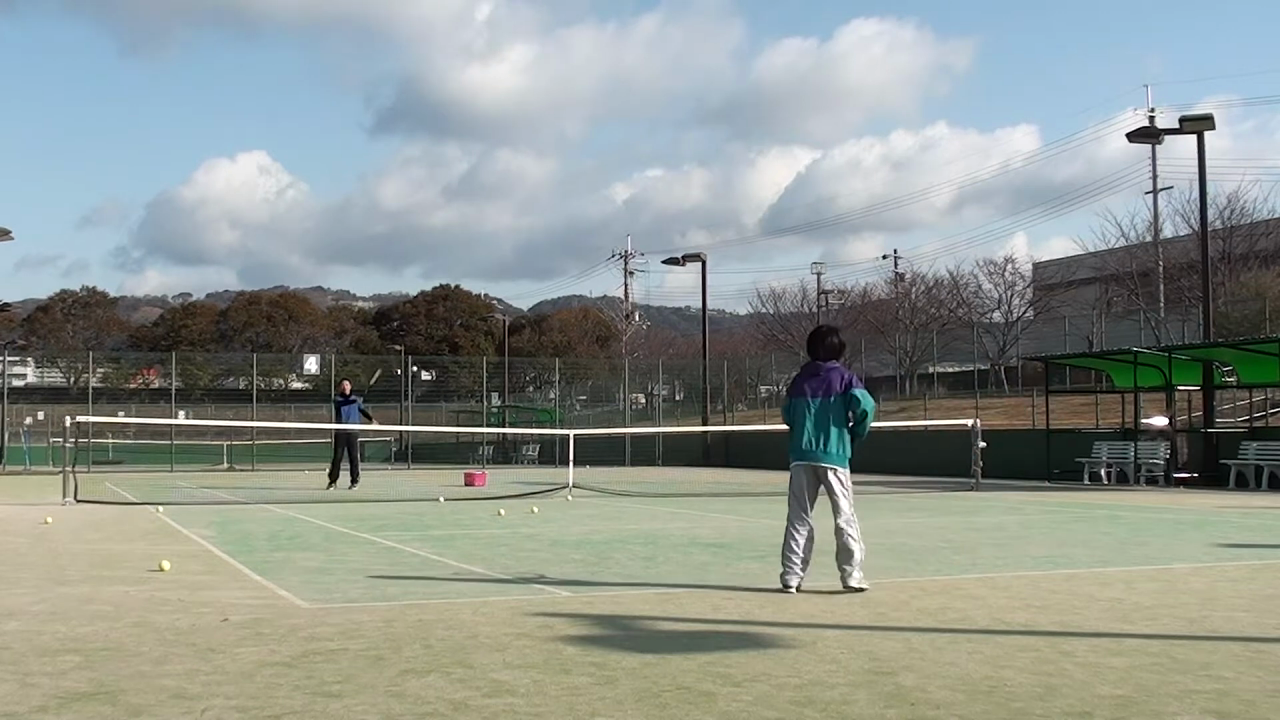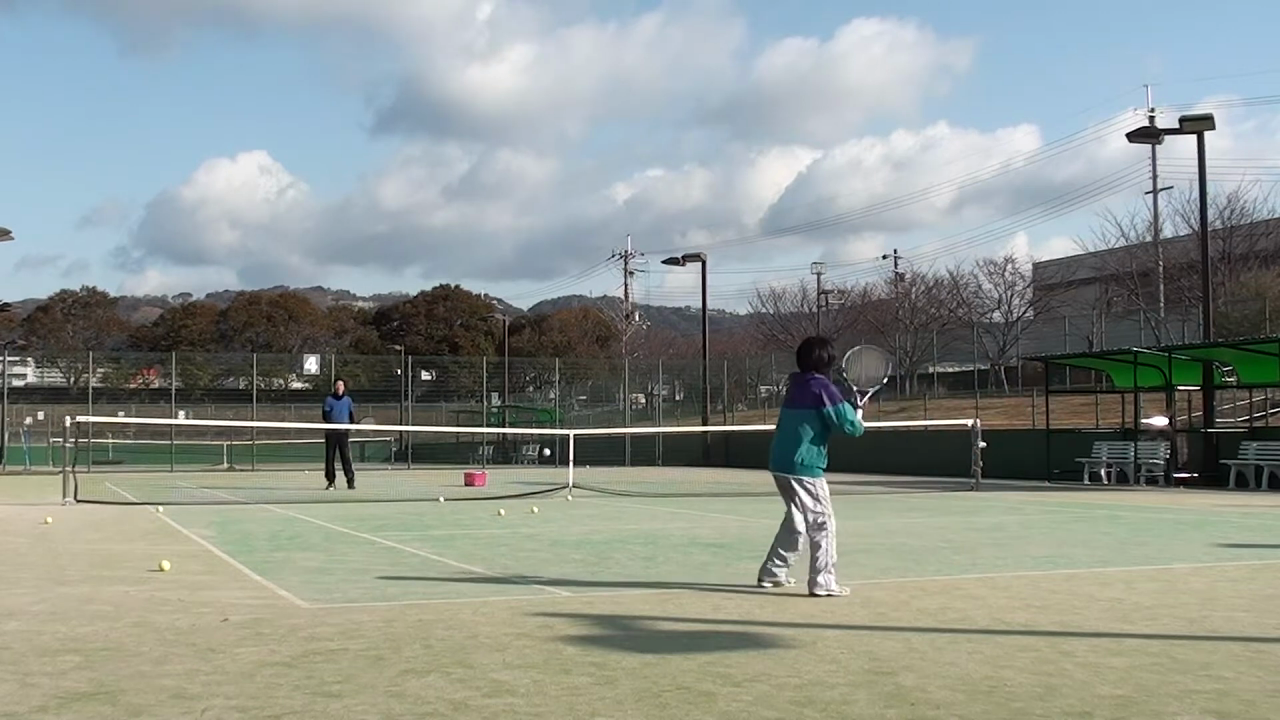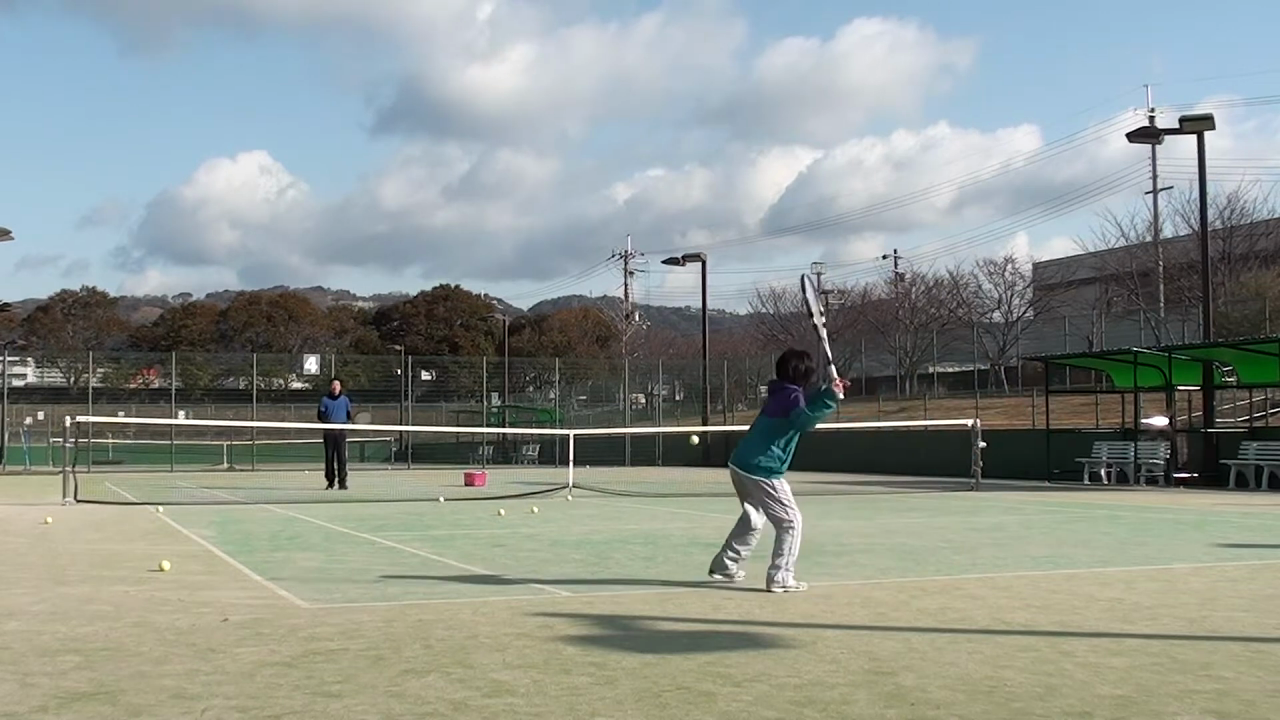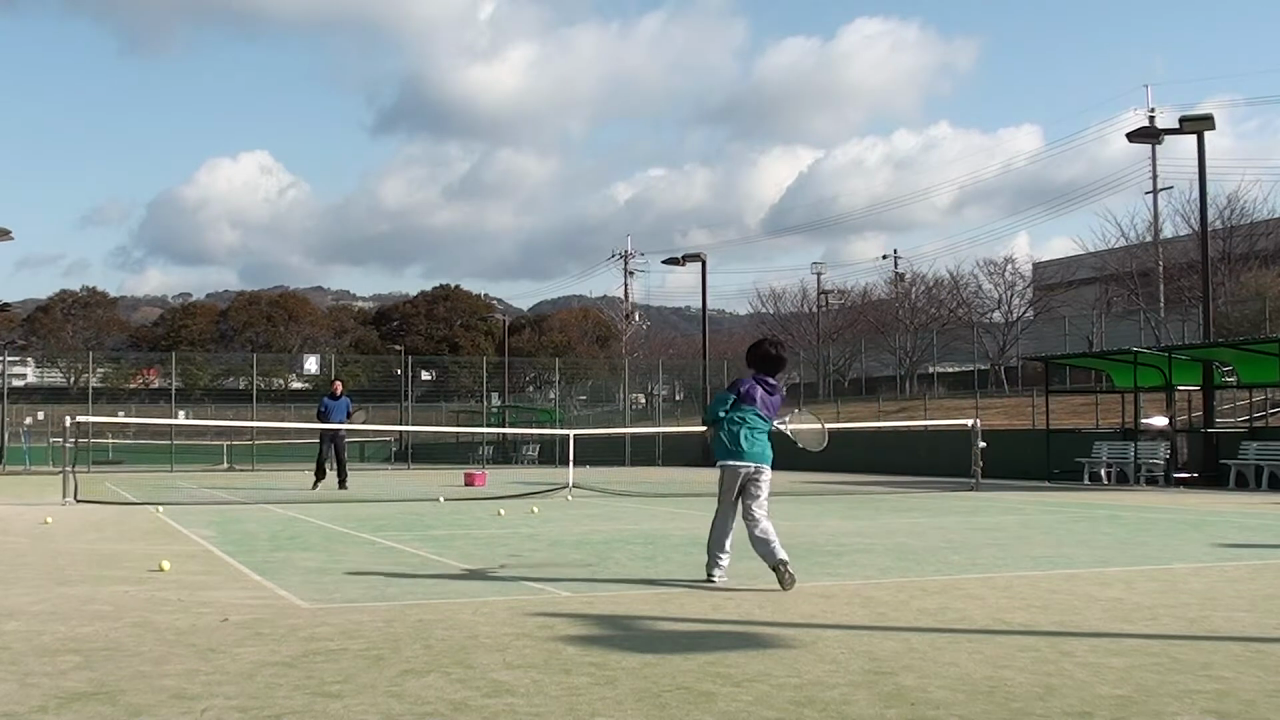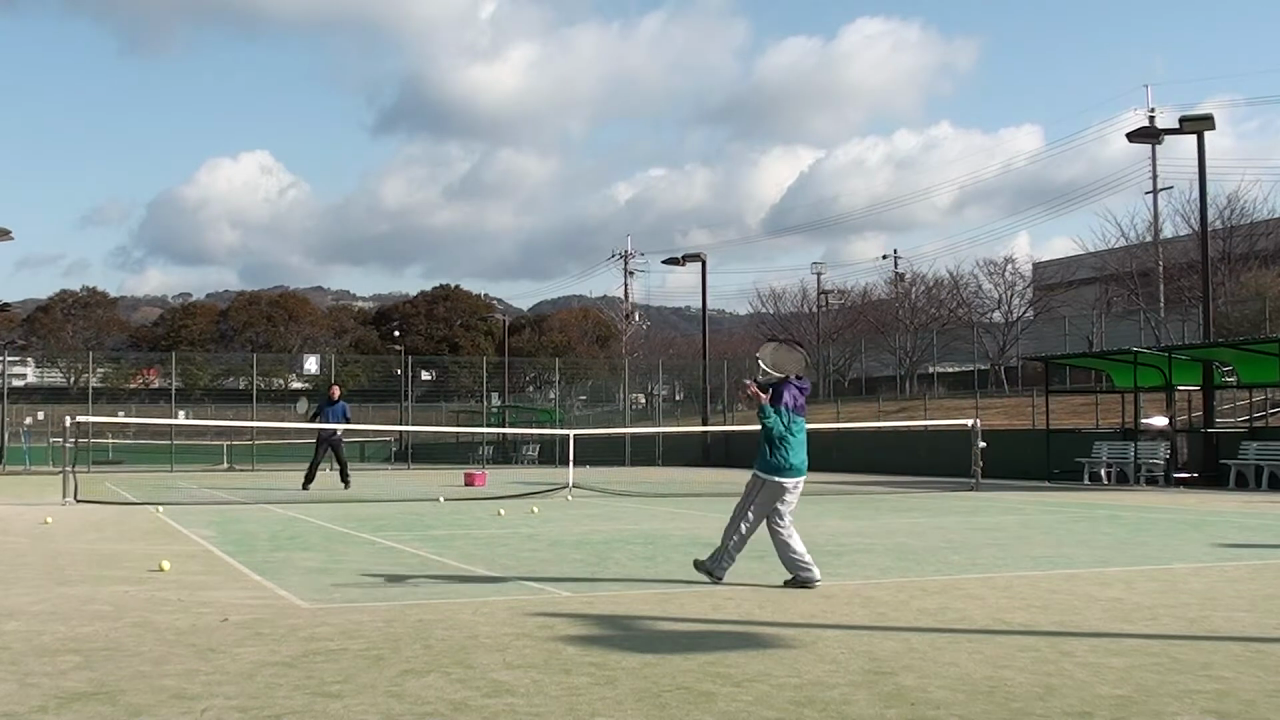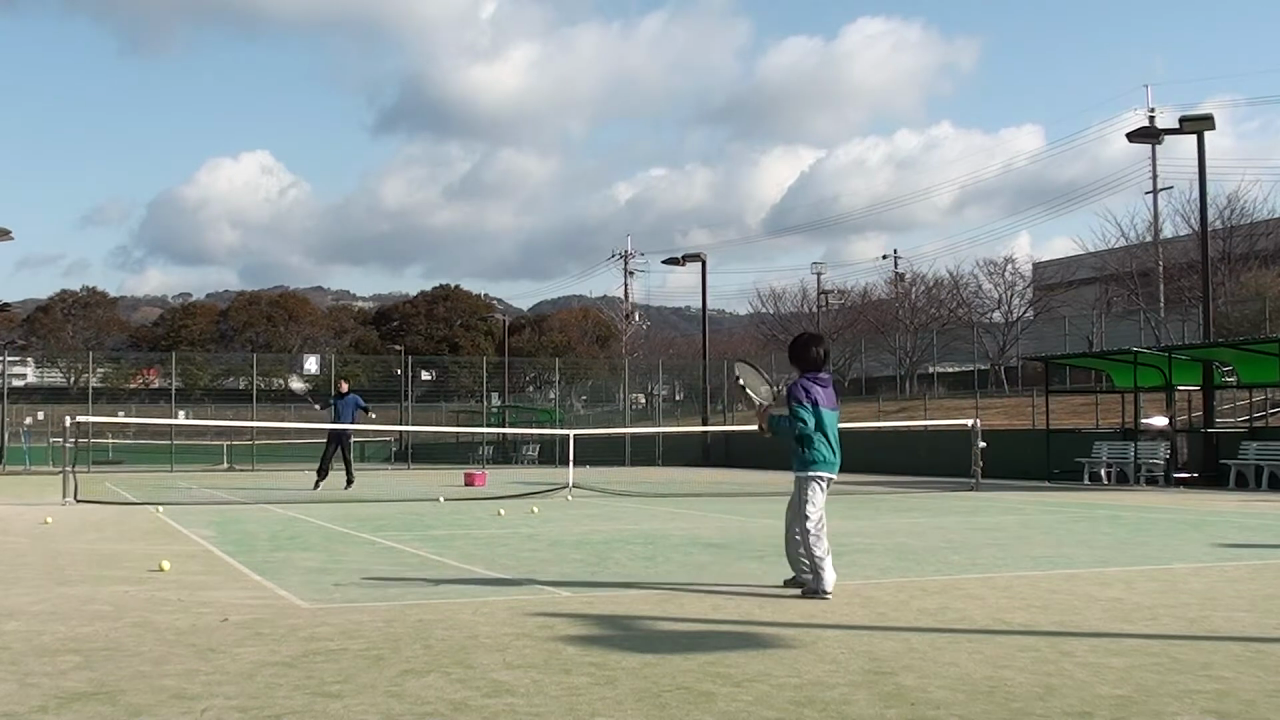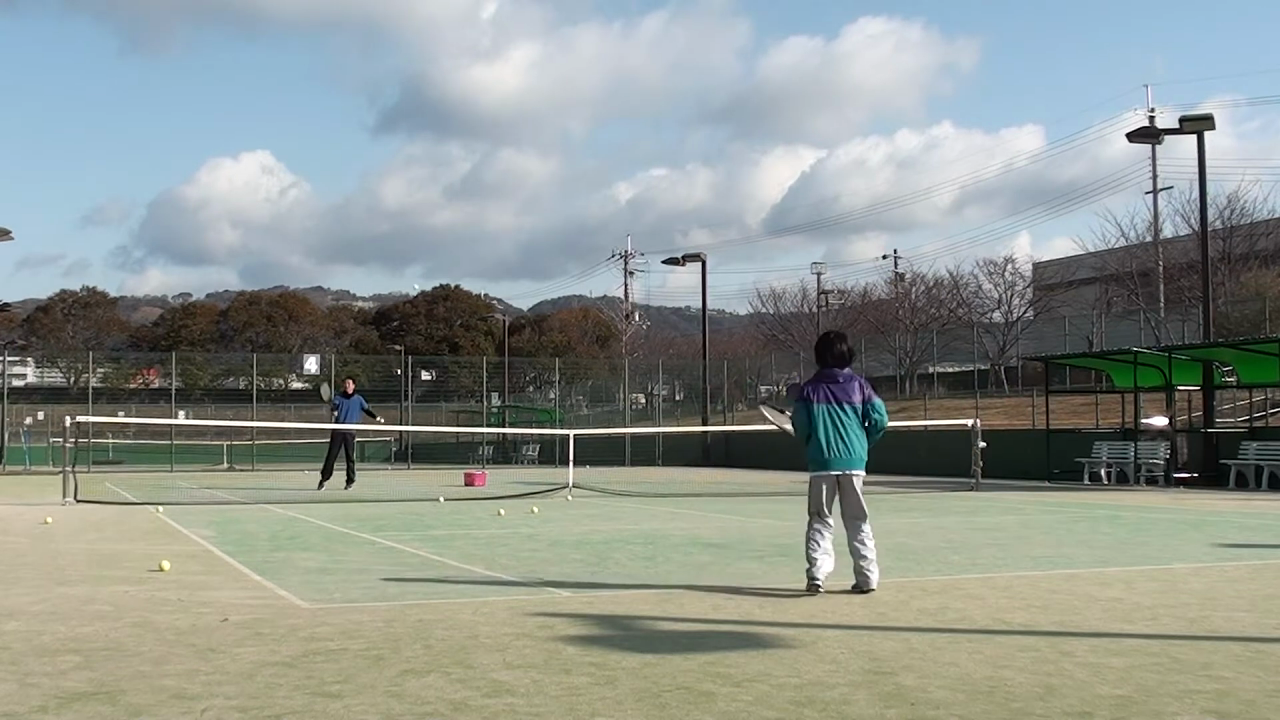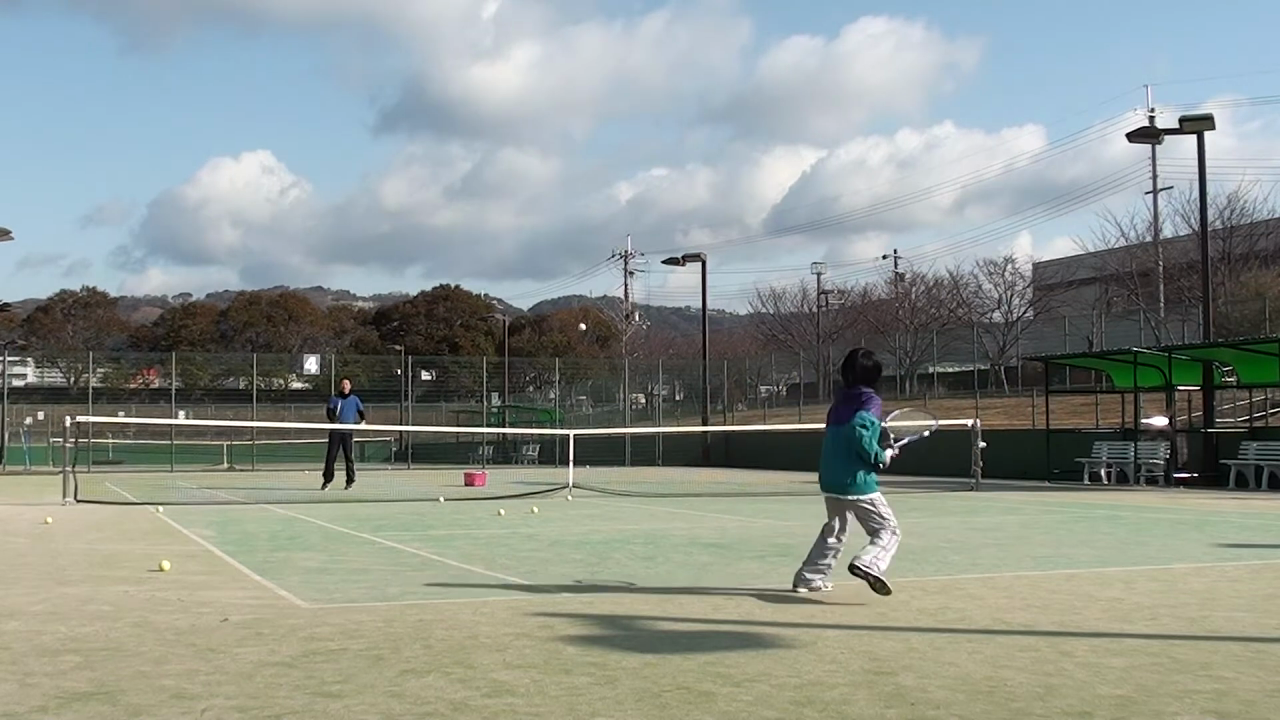
dt=0.4s
person 1, frame 1
left shoulder: (800, 379)
right shoulder: (846, 378)
left elbow: (787, 416)
right elbow: (865, 407)
right wrist: (857, 434)
left hip: (801, 456)
right hip: (834, 456)
left knee: (798, 518)
right knee: (844, 517)
left ankle: (791, 577)
right ankle: (851, 575)
person 1, frame 2
left shoulder: (795, 387)
right shoulder: (823, 388)
right elbow: (843, 424)
left wrist: (848, 406)
right wrist: (857, 420)
left hip: (779, 465)
right hip: (804, 468)
left knee: (796, 519)
right knee: (822, 524)
left ankle: (772, 572)
right ankle: (823, 582)
person 1, frame 3
left shoulder: (778, 394)
right shoulder: (794, 396)
left elbow: (807, 407)
right elbow: (804, 421)
left wrist: (827, 392)
right wrist: (831, 397)
left hip: (739, 465)
right hip: (764, 472)
left knee: (752, 517)
right knee: (791, 522)
left ankle: (723, 566)
right ankle: (780, 578)
person 1, frame 4
left shoulder: (743, 385)
right shoulder: (776, 395)
left elbow: (715, 412)
left wrist: (713, 426)
left hip: (734, 459)
right hip: (762, 462)
left knee: (725, 514)
right knee: (757, 517)
left ankle: (716, 568)
right ankle: (778, 558)
person 1, frame 5
left shoulder: (784, 391)
right shoulder: (795, 391)
left elbow: (777, 429)
left wrist: (762, 404)
right wrist: (758, 395)
left hip: (775, 470)
right hip: (794, 473)
left knee: (743, 519)
right knee: (779, 524)
left ankle: (717, 567)
right ankle: (806, 573)
person 1, frame 6
left shoulder: (800, 387)
right shoulder: (828, 388)
left elbow: (803, 424)
left wrist: (770, 422)
right wrist: (778, 424)
left hip: (811, 464)
right hip: (830, 463)
left knee: (806, 523)
right knee: (798, 519)
left ankle: (821, 582)
right ankle: (804, 574)
person 1, frame 7
left shoulder: (807, 389)
right shoulder: (860, 385)
left elbow: (800, 428)
right elbow: (880, 419)
left hip: (820, 464)
right hip: (852, 462)
left knee: (821, 521)
right knee: (858, 521)
left ankle: (816, 574)
right ankle: (866, 578)
person 1, frame 8
left shoulder: (839, 403)
right shoulder: (870, 401)
right elbow: (859, 431)
left wrist: (882, 448)
right wrist: (879, 457)
left hip: (831, 482)
right hip: (858, 484)
left knee: (834, 530)
right knee: (888, 531)
left ankle: (809, 577)
right ankle: (867, 565)
